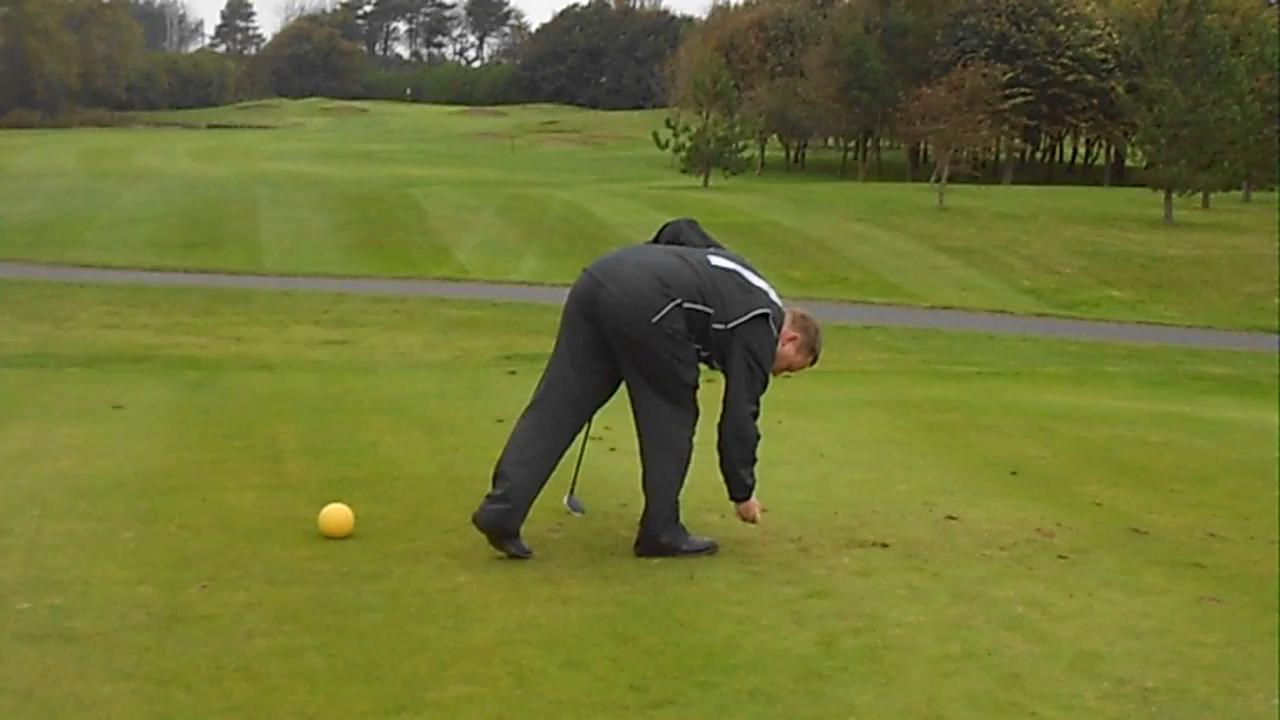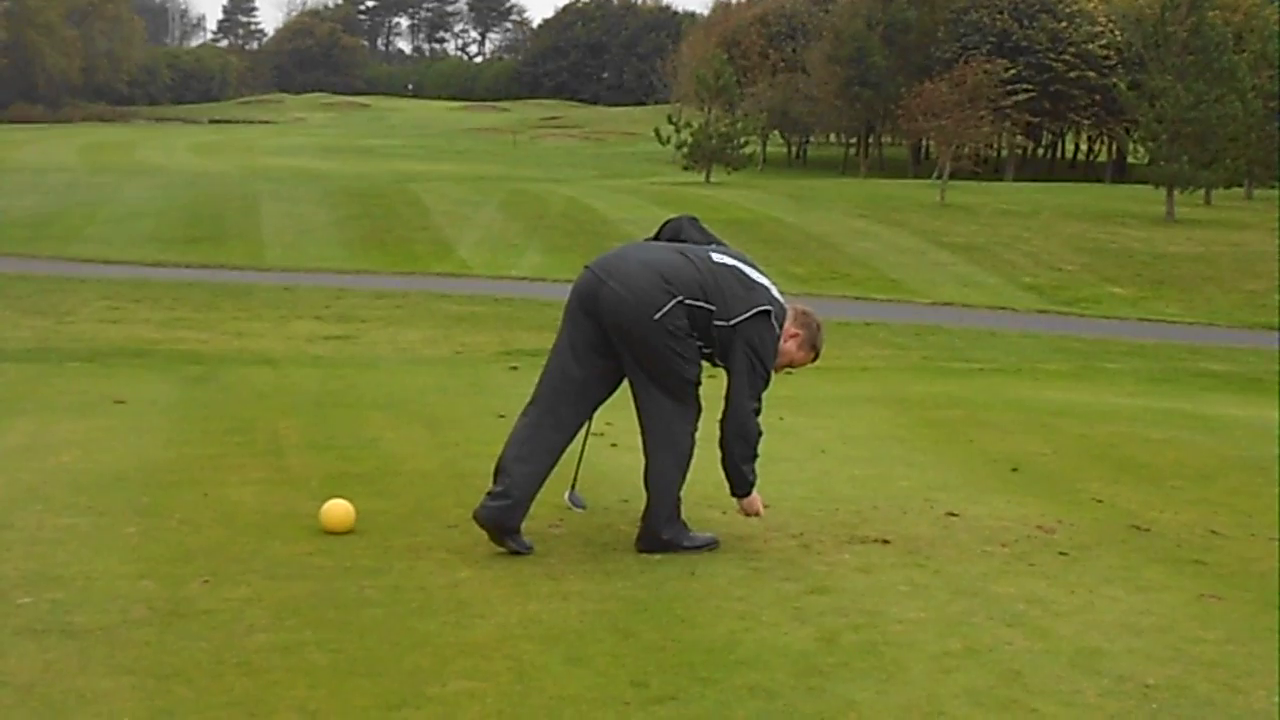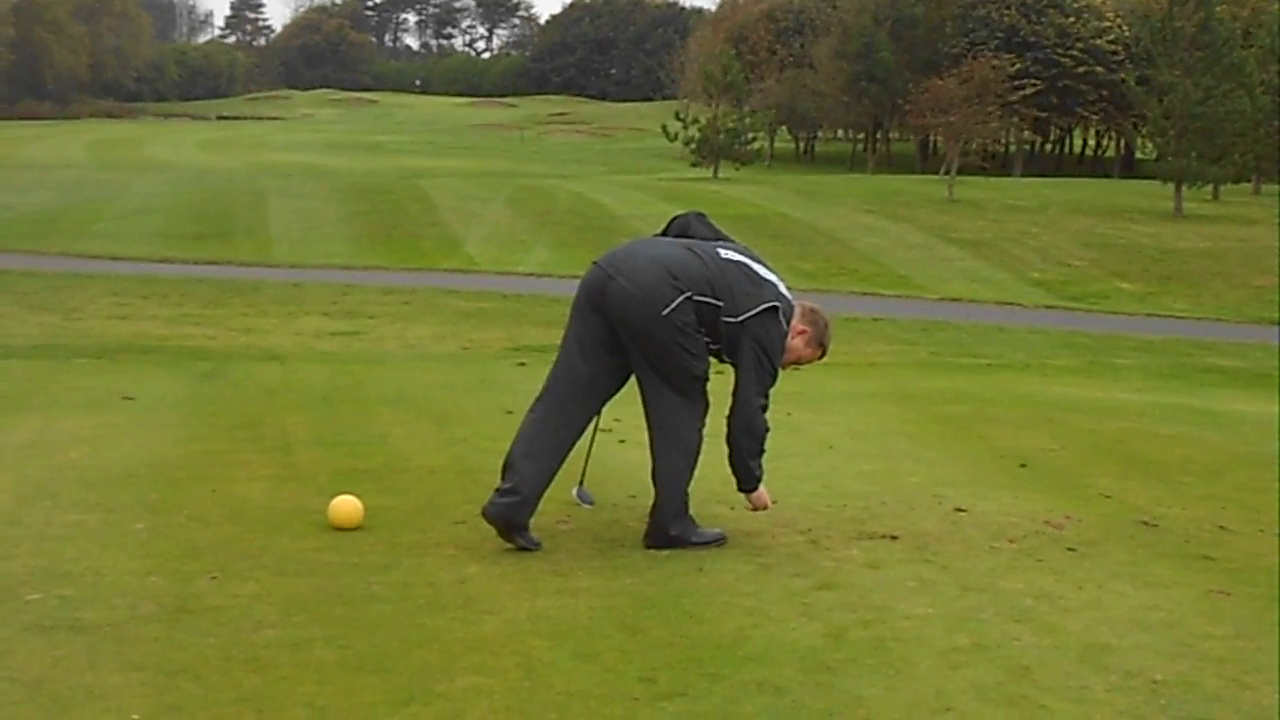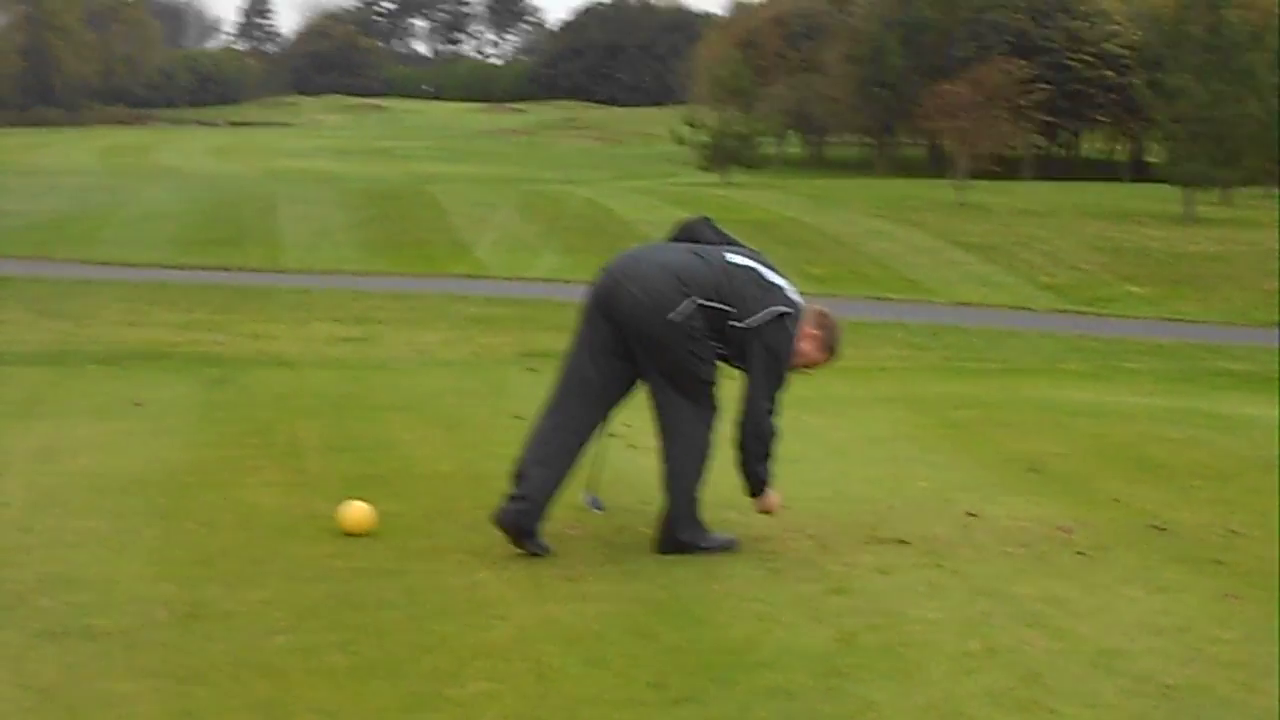
dt=0.2s
person 1, frame 1
left shoulder: (740, 279)
right shoulder: (759, 329)
left elbow: (680, 229)
right elbow: (739, 416)
right wrist: (743, 494)
left hip: (599, 279)
right hip: (645, 304)
left knee: (556, 407)
right knee: (672, 416)
left ankle: (500, 511)
right ankle: (661, 532)
person 1, frame 2
left shoulder: (743, 279)
right shoulder: (761, 326)
left elbow: (681, 226)
right elbow: (741, 413)
right wrist: (744, 489)
left hip: (599, 277)
right hip: (647, 301)
left knee: (557, 404)
right knee: (675, 413)
left ankle: (501, 508)
right ankle: (662, 529)
person 1, frame 3
left shoulder: (750, 275)
right shoulder: (769, 322)
left elbow: (689, 223)
right elbow: (748, 409)
right wrist: (750, 483)
left hip: (608, 272)
right hip: (655, 297)
left knee: (566, 400)
right knee: (682, 408)
left ankle: (510, 505)
right ankle: (670, 525)
person 1, frame 4
left shoulder: (759, 276)
right shoulder: (778, 325)
left elbow: (697, 228)
right elbow: (757, 412)
right wrist: (759, 488)
left hip: (618, 278)
right hip: (663, 303)
left knee: (575, 405)
right knee: (691, 414)
left ankle: (521, 511)
right ankle: (681, 530)
